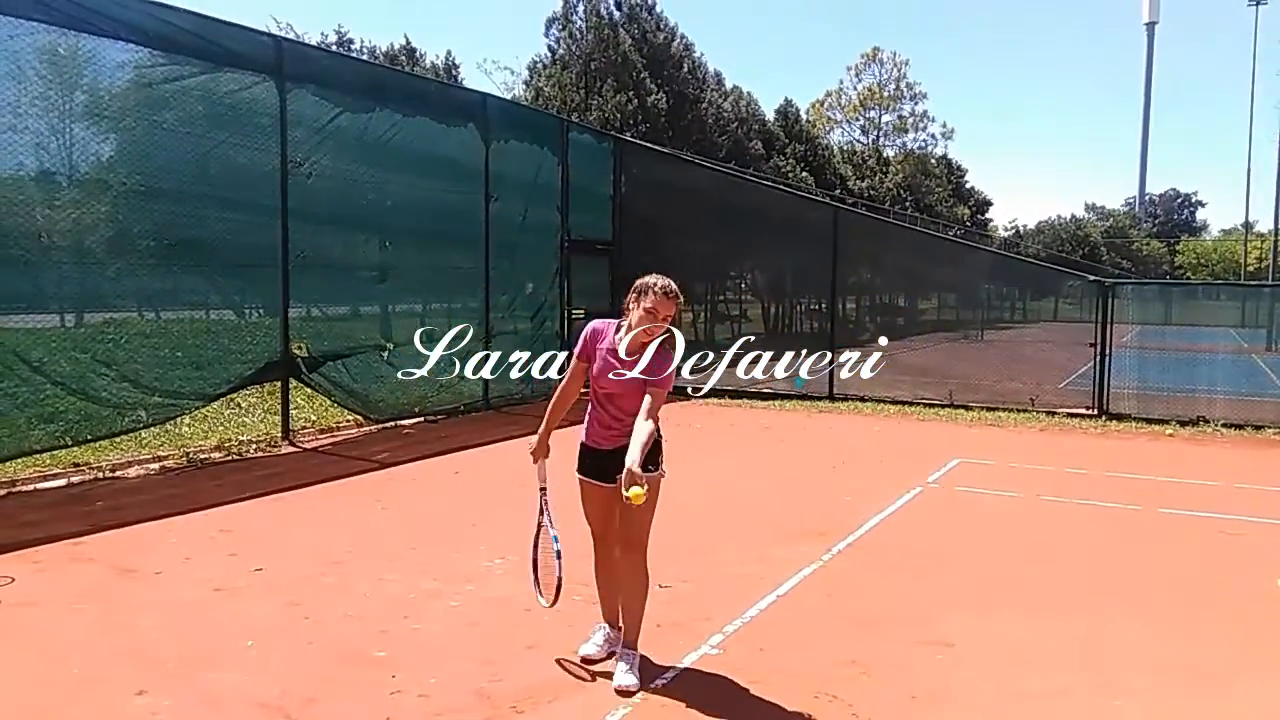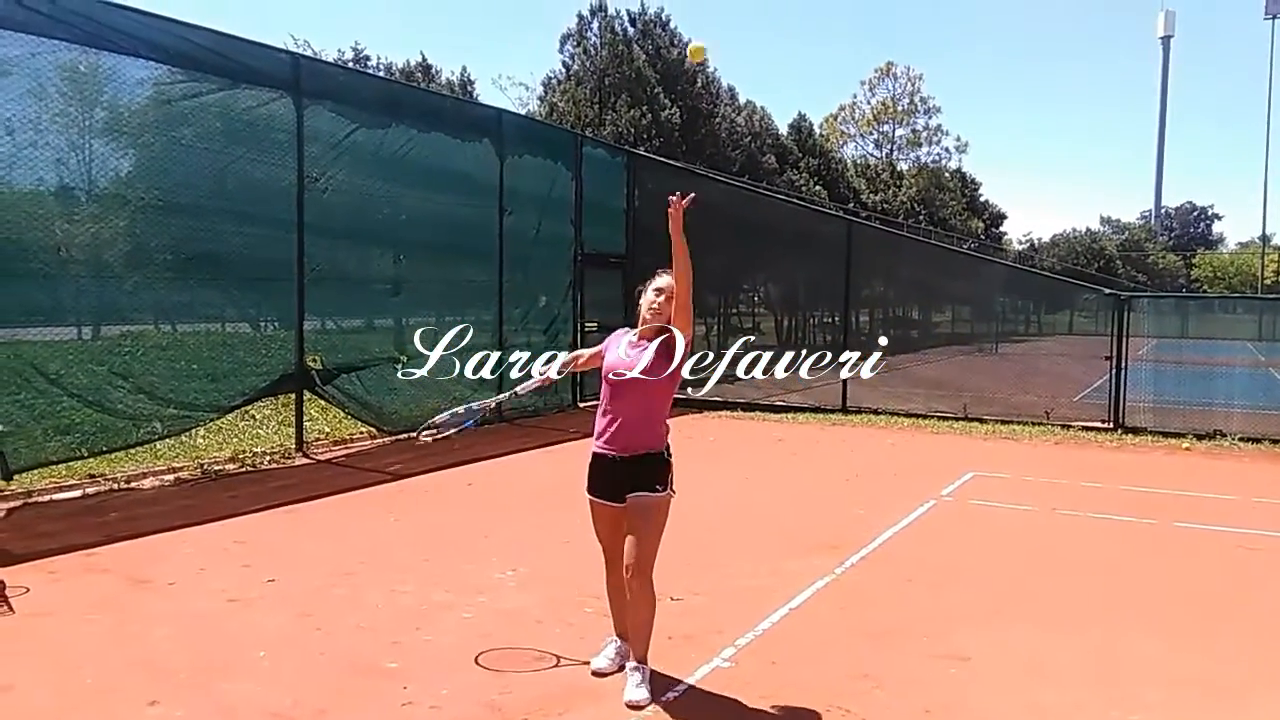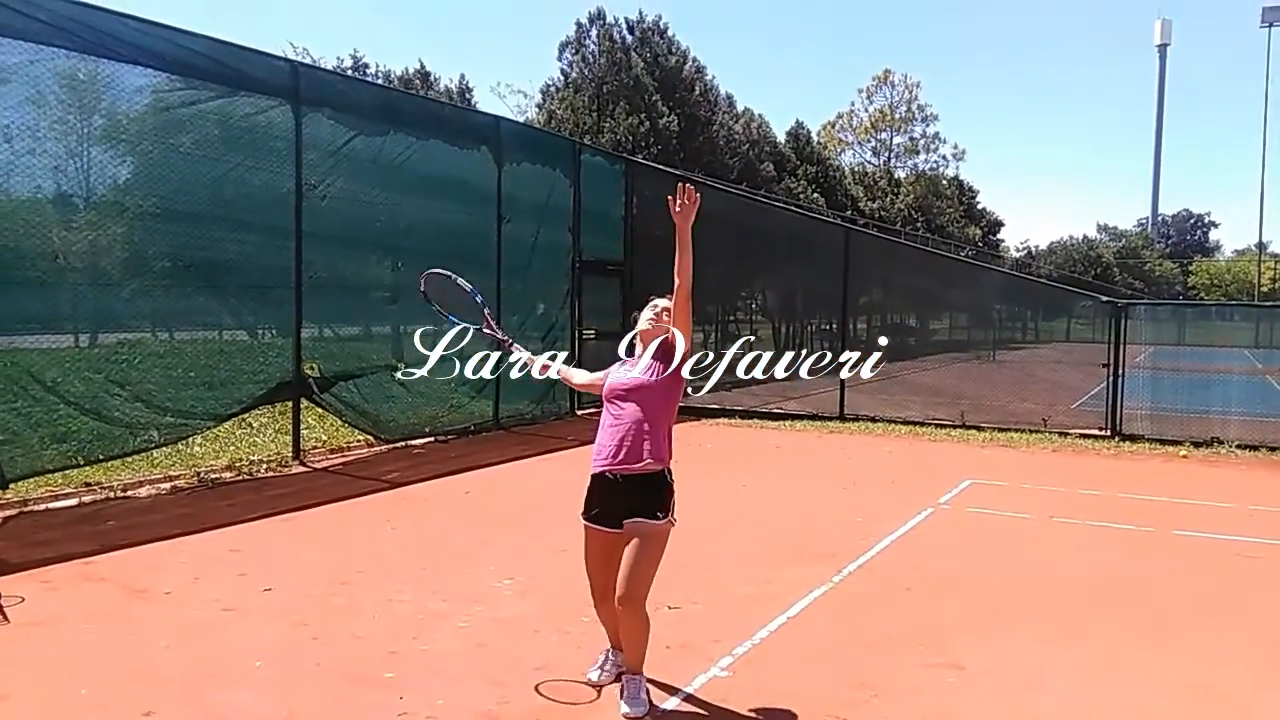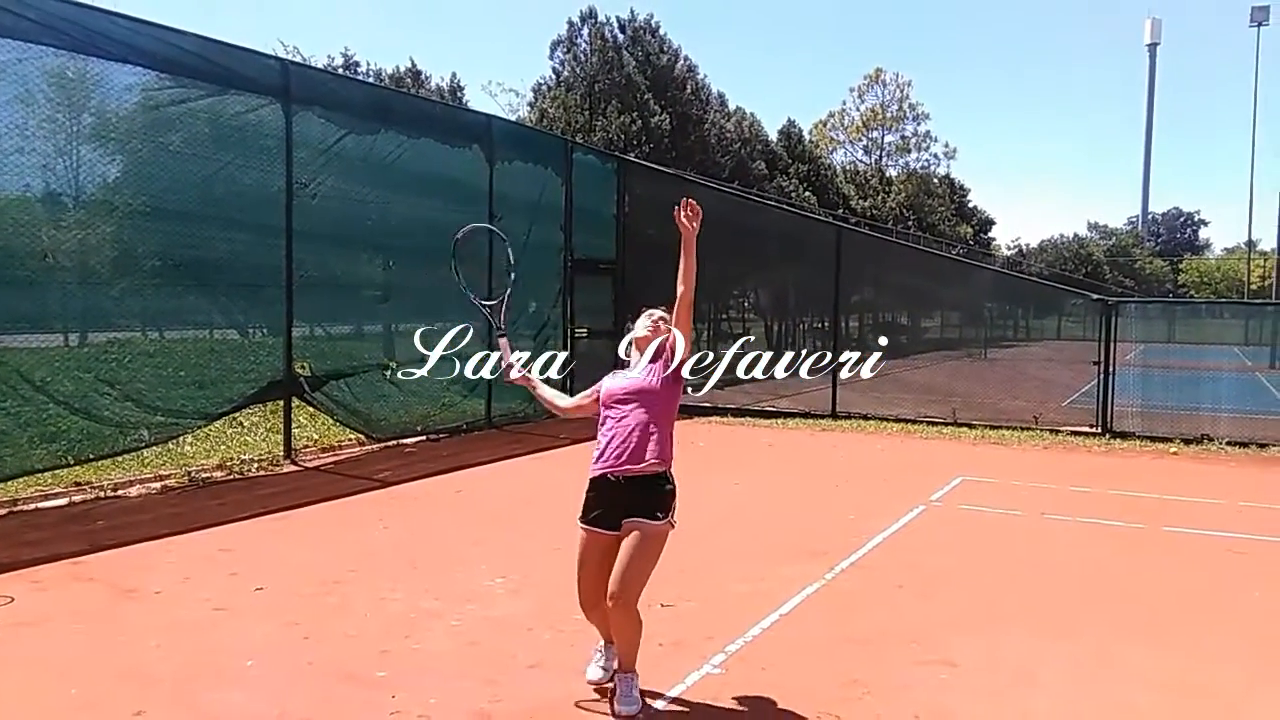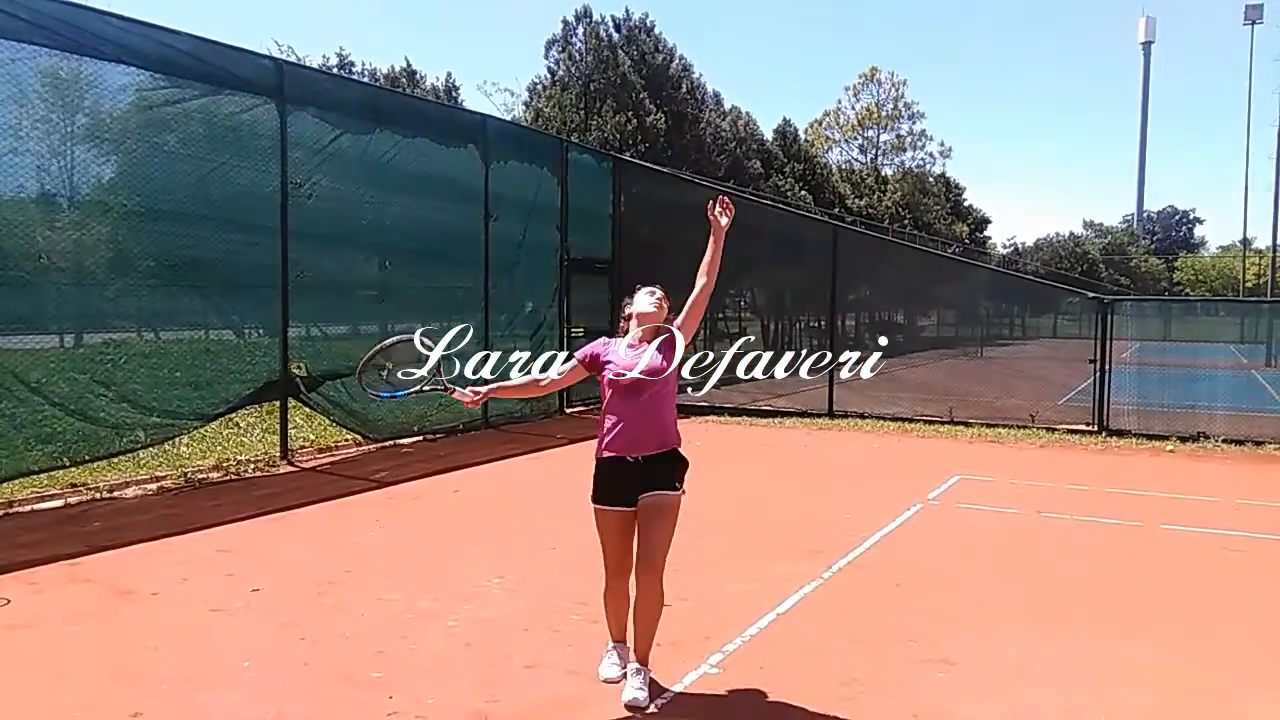
dt=0.3s
person 1, frame 1
left shoulder: (663, 358)
right shoulder: (595, 333)
left elbow: (646, 418)
right elbow: (569, 388)
left wrist: (633, 463)
right wrist: (544, 435)
left hip: (637, 455)
right hip: (593, 451)
left knee: (631, 548)
right knee: (603, 544)
left ankle: (628, 650)
right ankle: (609, 628)
person 1, frame 2
left shoulder: (673, 344)
right shoulder: (617, 341)
left elbow: (684, 291)
right elbow: (588, 358)
left wrist: (677, 236)
right wrist: (557, 363)
left hip: (648, 468)
right hip: (603, 464)
left knee: (637, 571)
right knee: (613, 565)
left ankle: (639, 664)
right ankle: (621, 642)
person 1, frame 3
left shoulder: (672, 358)
right shoulder: (620, 368)
left elbow: (682, 293)
right elbow: (585, 379)
left wrist: (683, 229)
right wrist: (551, 365)
left hip: (648, 489)
right hip: (603, 487)
left knee: (629, 598)
right knee: (602, 595)
left ankle: (634, 676)
right ankle: (615, 651)
person 1, frame 4
left shoulder: (669, 363)
right shoulder: (613, 380)
left elbow: (685, 298)
right elbow: (568, 407)
left wrist: (689, 239)
right wrist: (527, 379)
left hip: (650, 492)
right hip: (603, 492)
left knee: (620, 597)
right knee: (591, 601)
left ankle: (625, 674)
right ankle: (609, 646)
person 1, frame 5
left shoulder: (672, 343)
right shoulder: (603, 350)
left elbow: (703, 289)
right elbow: (546, 383)
left wrist: (717, 234)
right wrist: (487, 390)
left hip: (661, 468)
right hip: (612, 470)
left knee: (649, 574)
right knee: (616, 576)
left ankle: (640, 666)
right ankle: (617, 645)
